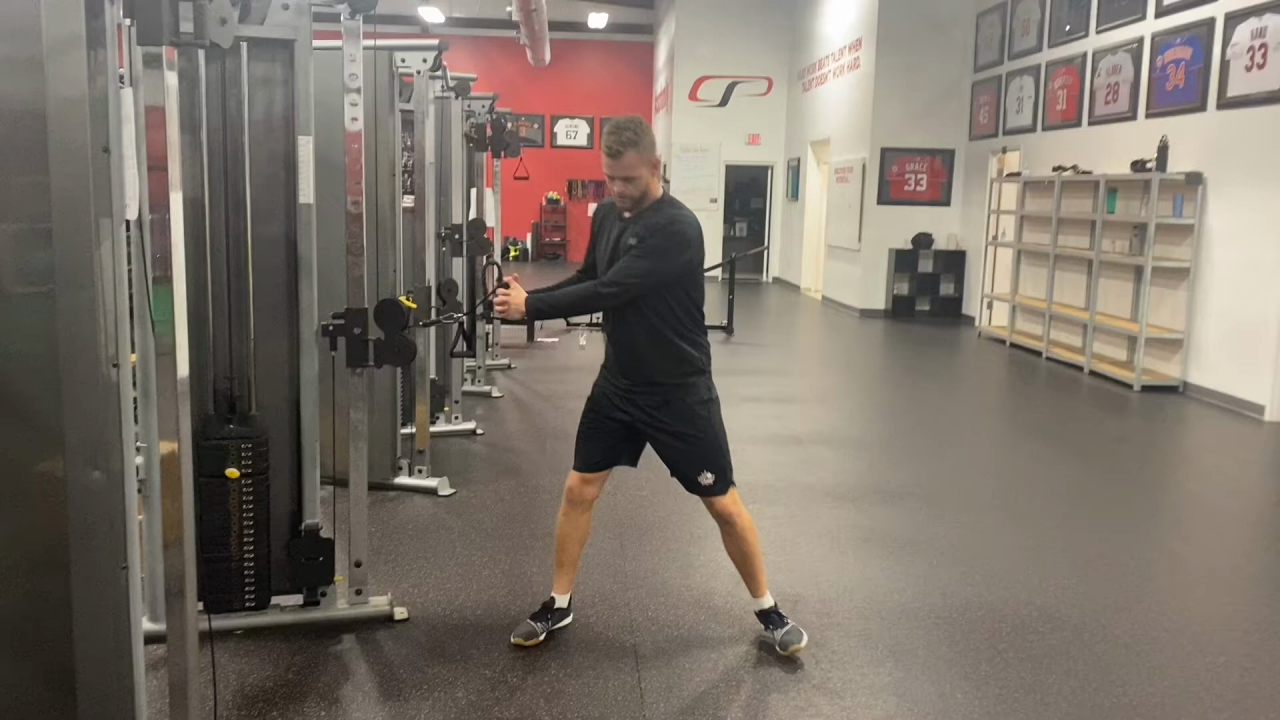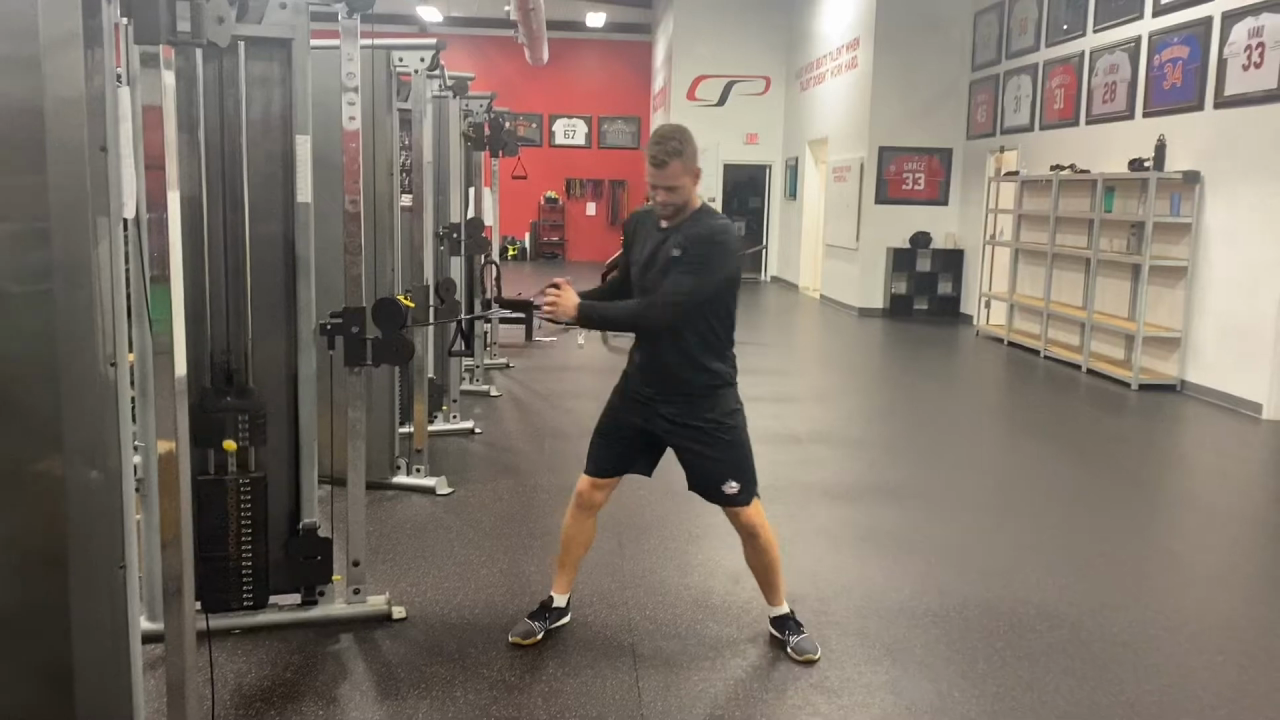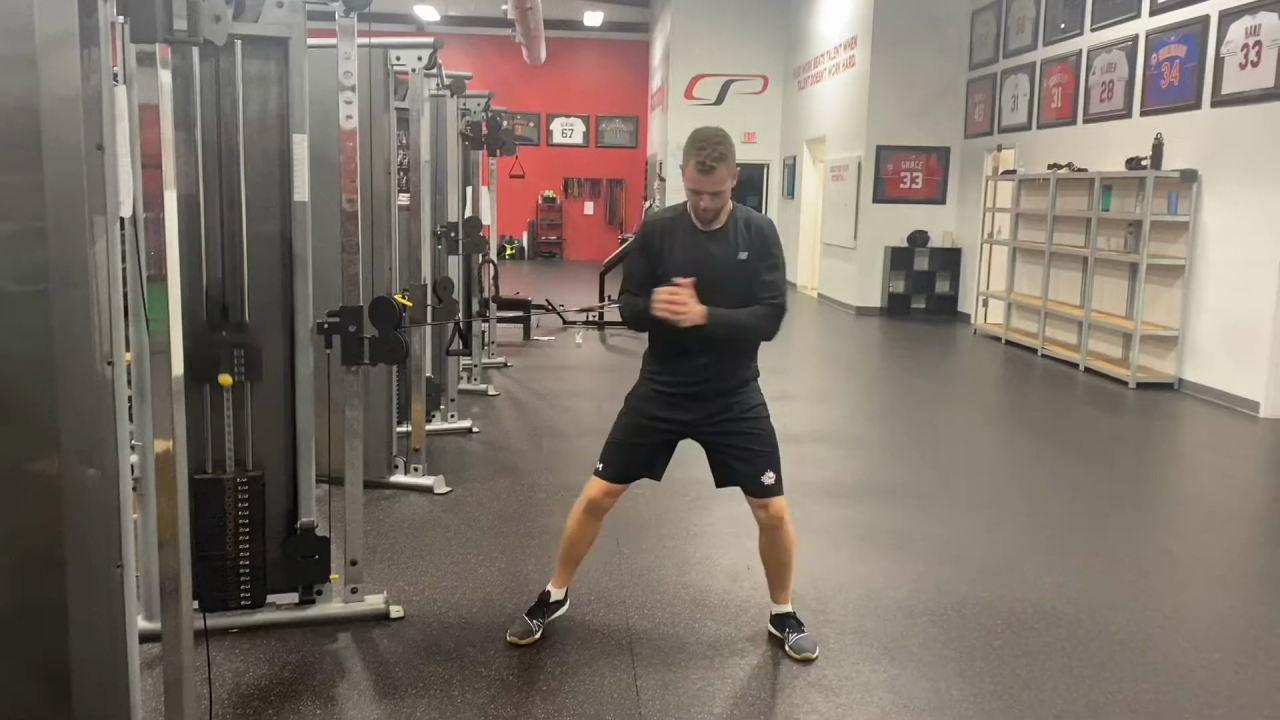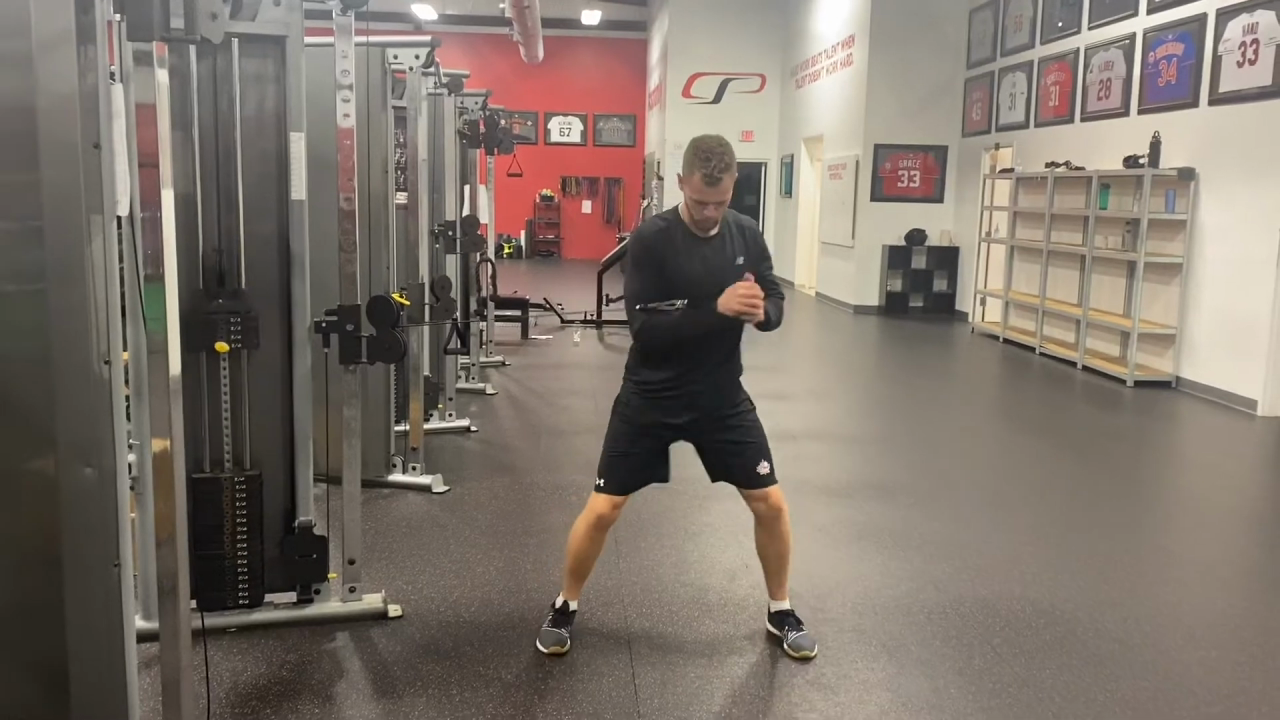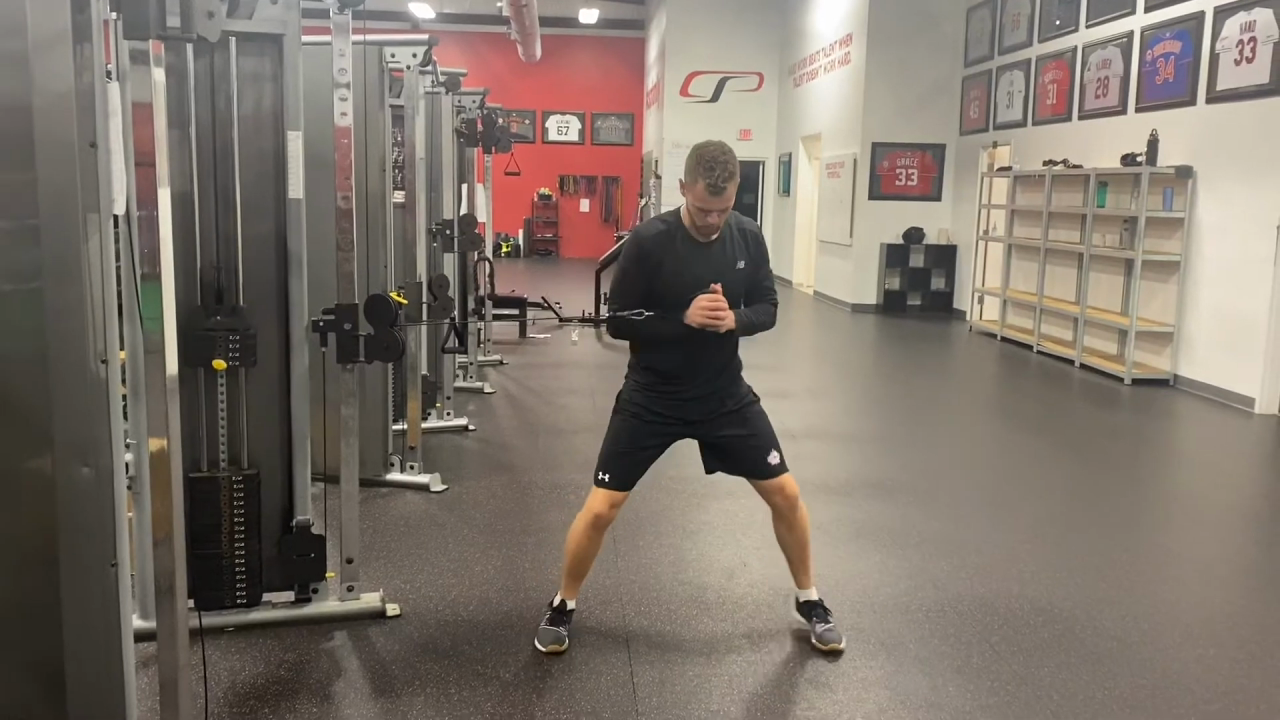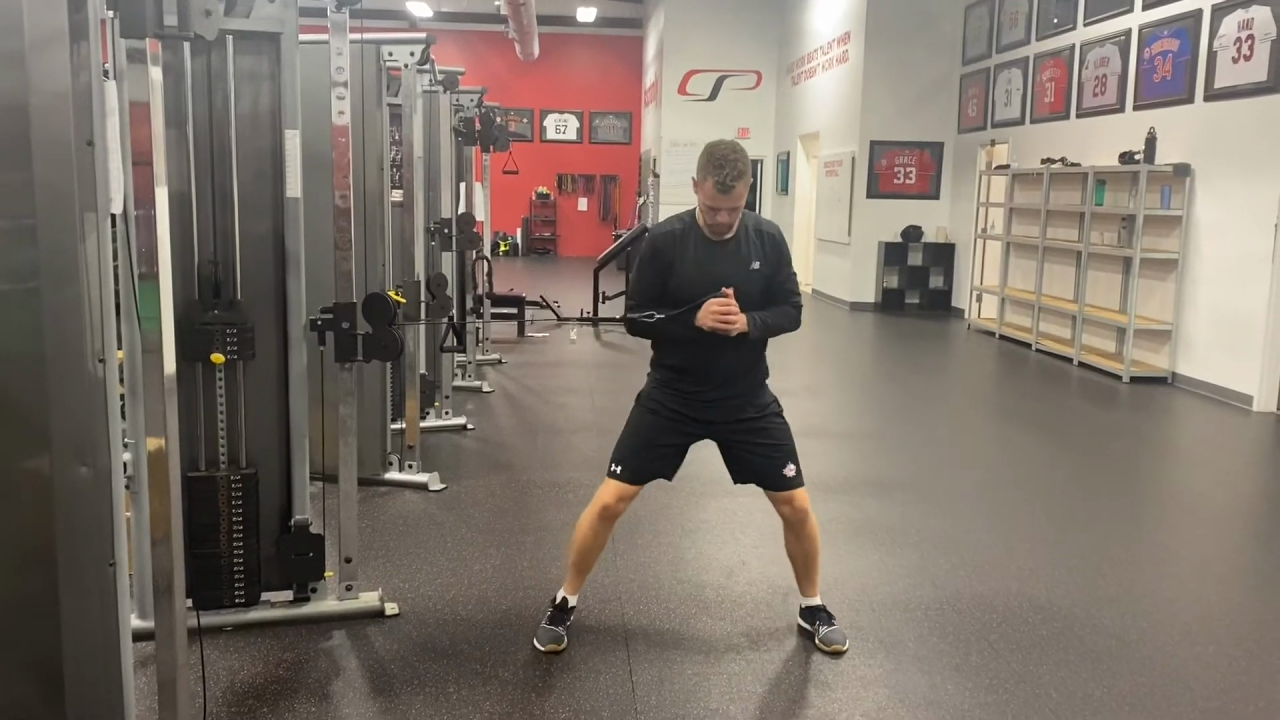
dt=0.2s
person 1, frame 1
left shoulder: (676, 227)
right shoulder: (607, 215)
left elbow: (609, 292)
right elbow: (588, 279)
left wrist: (529, 305)
right wrist: (526, 292)
left hip: (679, 389)
right hip: (619, 380)
left knee: (722, 503)
right knee: (579, 489)
left ankle: (768, 609)
right ankle: (557, 604)
person 1, frame 2
left shoulder: (716, 236)
right shoulder: (640, 222)
left elbow: (661, 310)
right elbow: (622, 285)
left wrist: (582, 310)
right wrist: (574, 296)
left hip: (705, 400)
right hip: (641, 388)
left knee: (747, 515)
right knee: (588, 494)
left ankle: (781, 617)
right ankle: (556, 603)
person 1, frame 3
left shoulder: (759, 233)
right shoulder: (658, 230)
left elbow: (768, 320)
right elbow: (626, 309)
left wrist: (702, 316)
right wrist: (657, 304)
left hip: (734, 396)
right hip: (662, 391)
left knee: (773, 510)
right knee: (598, 496)
left ankle: (783, 614)
right ankle: (553, 596)
person 1, frame 4
left shoulder: (746, 234)
right shoulder: (651, 237)
left elbow: (775, 308)
right elbow: (645, 329)
left wrist: (759, 309)
right wrist: (717, 309)
left hip: (722, 396)
right hip: (650, 397)
left knee: (771, 503)
right knee: (603, 510)
left ankle: (780, 612)
right ankle: (564, 609)
person 1, frame 5
left shoulder: (748, 237)
right shoulder: (649, 240)
left elbow: (767, 308)
right elbow: (618, 321)
left wrist: (735, 319)
right wrist: (684, 318)
left hip: (724, 393)
right hip: (651, 396)
left knee: (785, 495)
right knee: (601, 508)
left ankle: (809, 601)
right ankle: (562, 607)
person 1, frame 6
left shoulder: (768, 239)
right shoulder: (664, 240)
left elbow: (791, 311)
right elbow: (635, 319)
left wrist: (748, 323)
right wrist: (695, 319)
left hip: (746, 400)
right hip: (670, 397)
left knee: (796, 506)
right knee: (609, 502)
left ankle: (812, 607)
right ankle: (564, 603)
